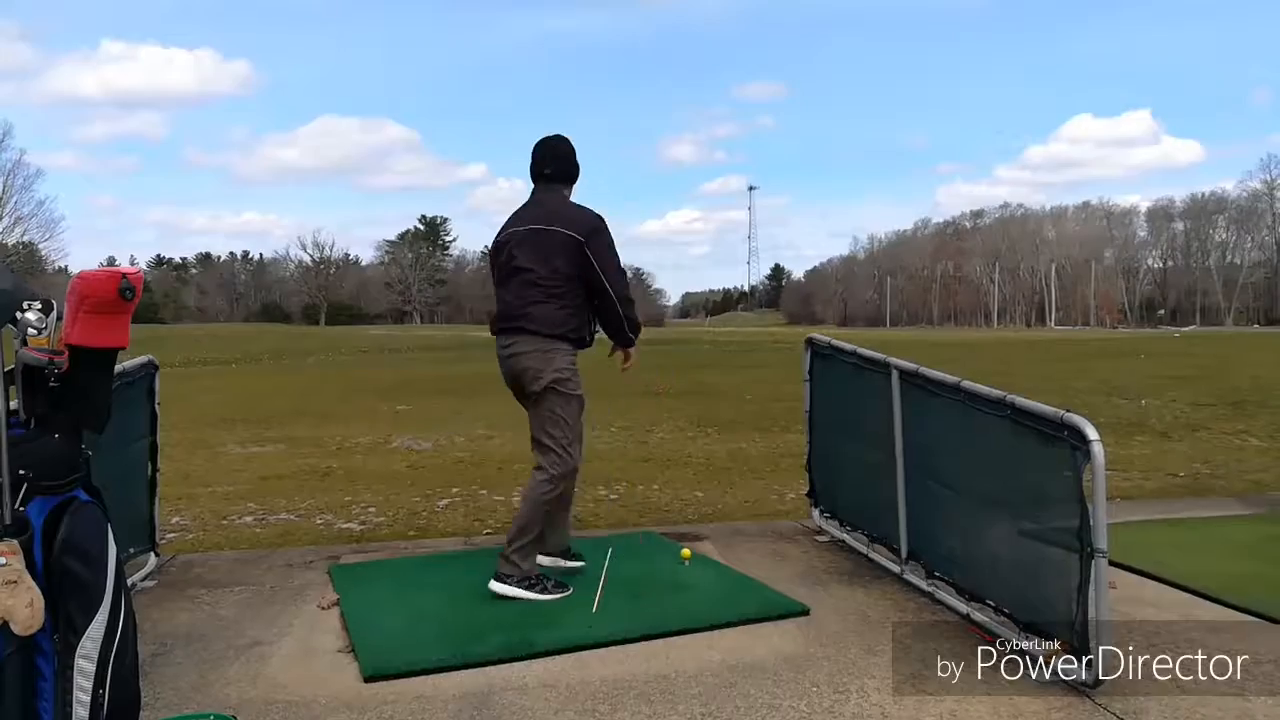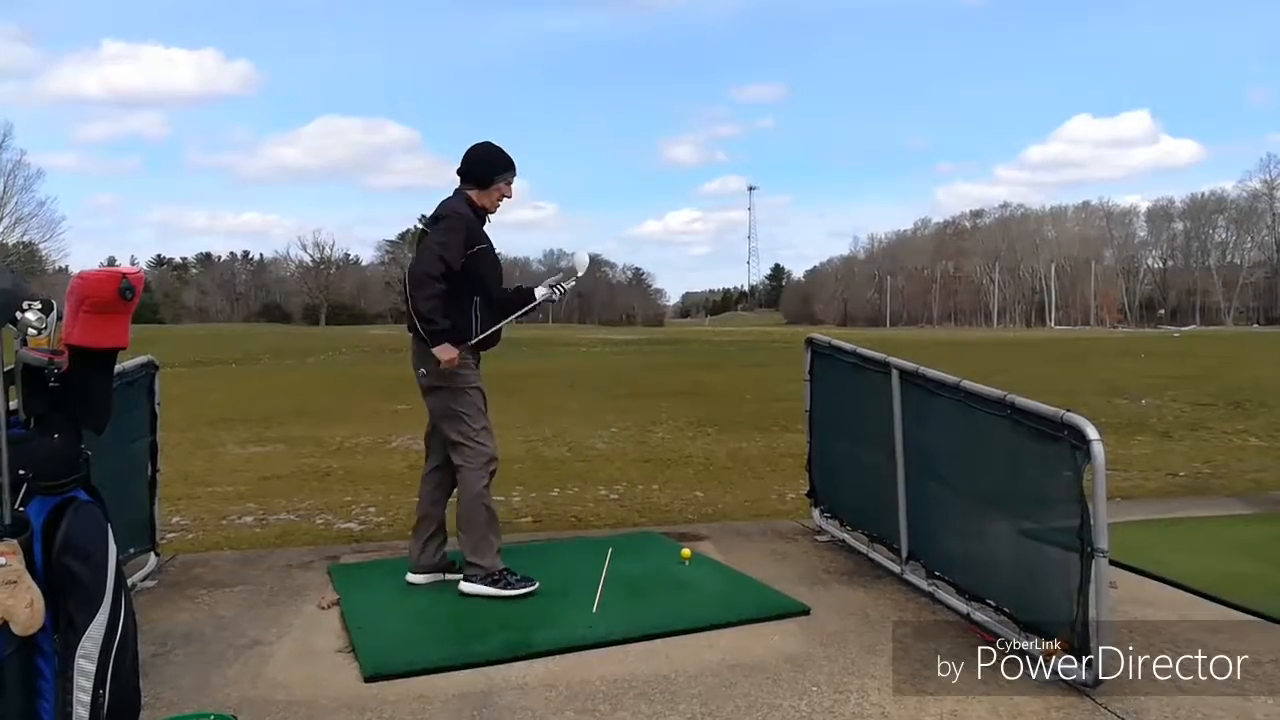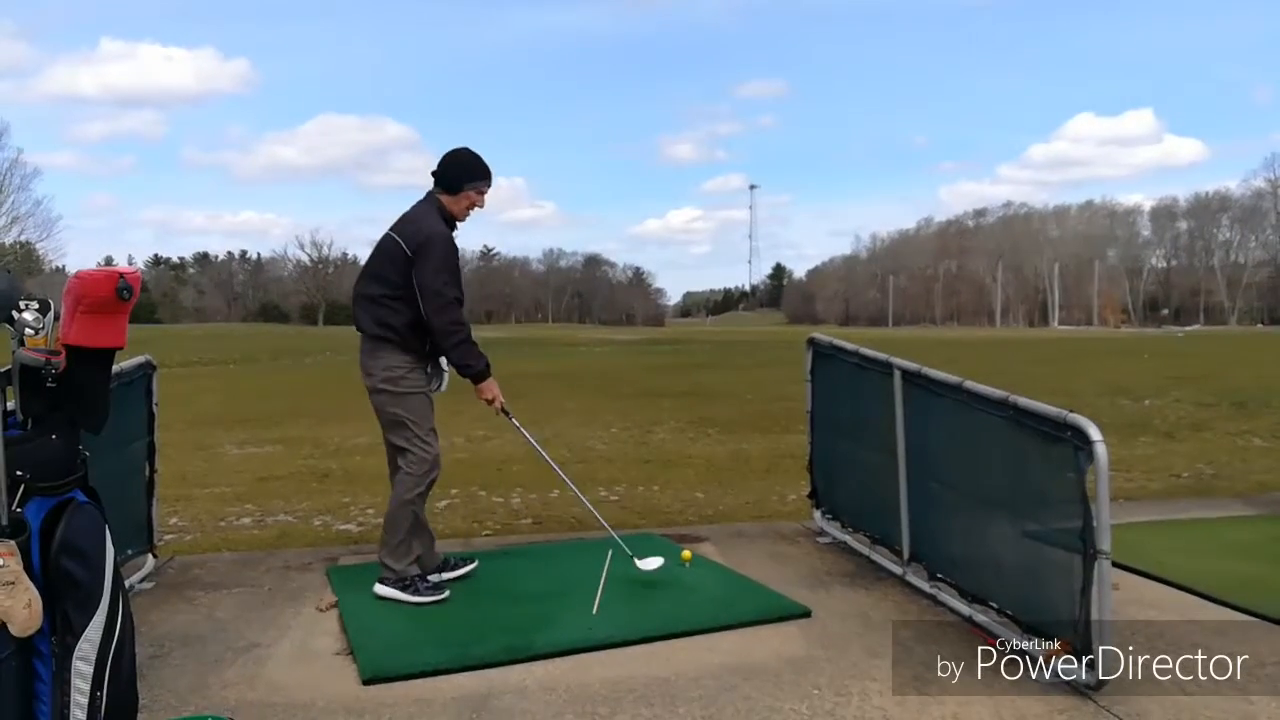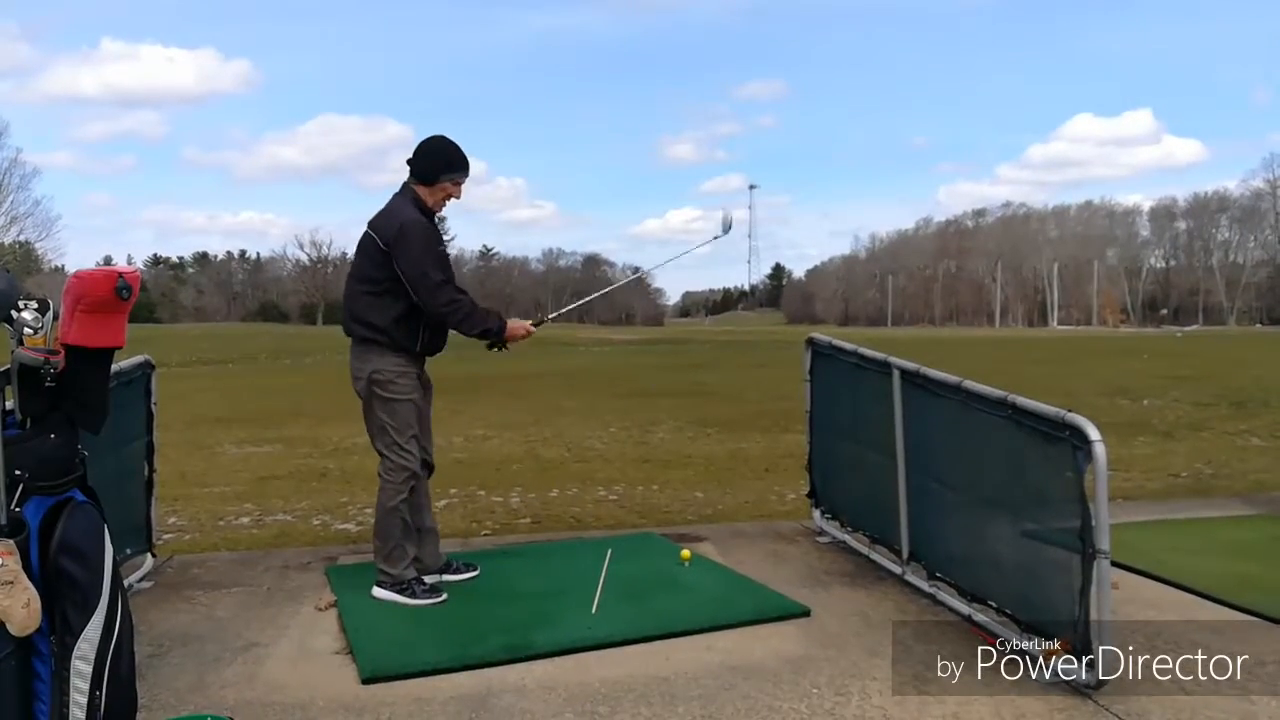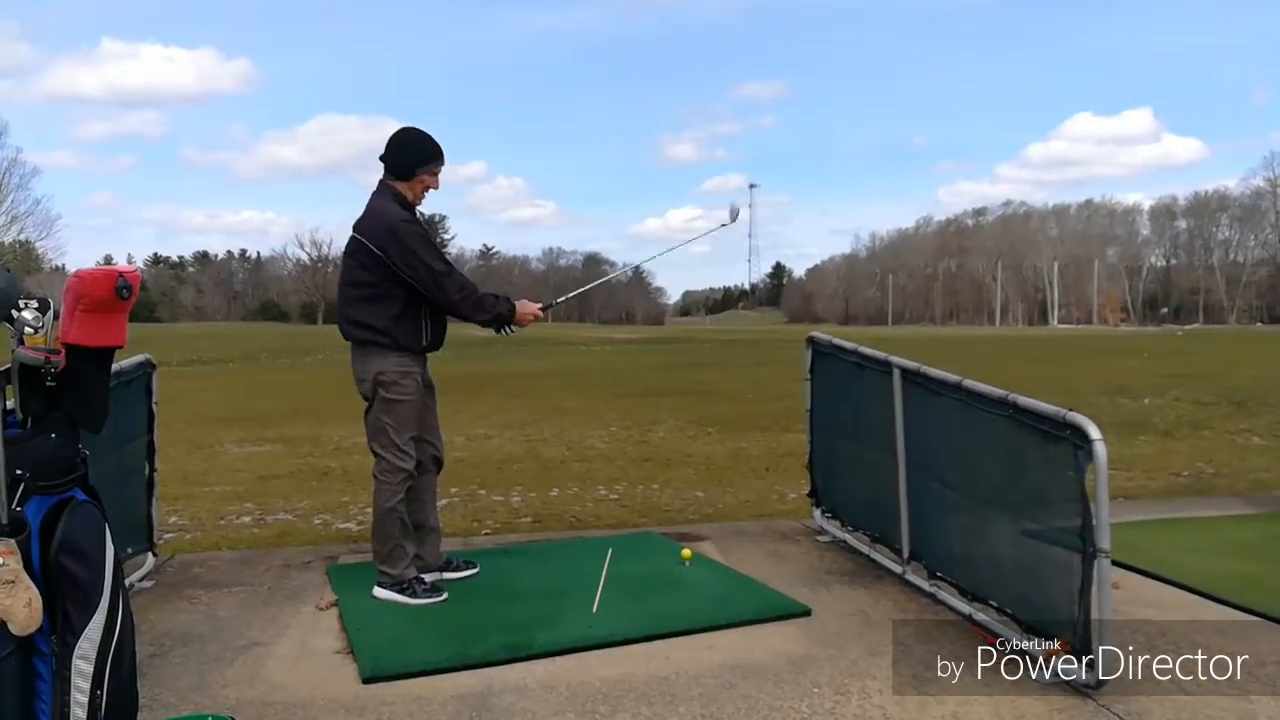
dt=0.7s
person 1, frame 1
left shoulder: (510, 227)
right shoulder: (584, 223)
right elbow: (611, 288)
right wrist: (625, 338)
left hip: (510, 347)
right hip: (549, 351)
left knee: (557, 447)
right knee: (558, 460)
left ankle: (554, 544)
right ankle: (516, 570)
person 1, frame 2
left shoulder: (464, 223)
right shoulder: (455, 219)
left elbow: (483, 295)
right elbow: (422, 277)
left wrist: (535, 293)
right wrist: (440, 339)
left hip: (446, 356)
right hip: (447, 356)
left knee: (443, 457)
right knee: (476, 455)
left ankle: (426, 561)
right ankle: (482, 568)
person 1, frame 3
left shoulder: (422, 222)
right shoulder: (433, 236)
right elbow: (444, 313)
left wrist: (435, 358)
right wrist: (479, 374)
left hip: (397, 355)
right hip: (394, 360)
left knee: (411, 460)
right knee: (420, 459)
left ankle: (422, 560)
right ankle: (396, 573)
person 1, frame 4
left shoulder: (408, 218)
right shoulder: (409, 226)
left elbow: (437, 293)
right elbow: (440, 299)
left wrist: (490, 325)
right wrist: (499, 327)
left hip: (402, 357)
right hip: (386, 361)
left knee: (419, 463)
right knee: (401, 466)
left ankle: (425, 561)
right ankle: (394, 576)
person 1, frame 5
left shoulder: (393, 216)
right shoulder: (391, 222)
left elbow: (440, 279)
right elbow: (443, 284)
left wrist: (499, 310)
right wrist: (507, 311)
left hip: (405, 356)
right hip: (387, 360)
left knee: (427, 457)
right knee: (396, 465)
left ankle: (427, 558)
right ankle: (393, 576)
